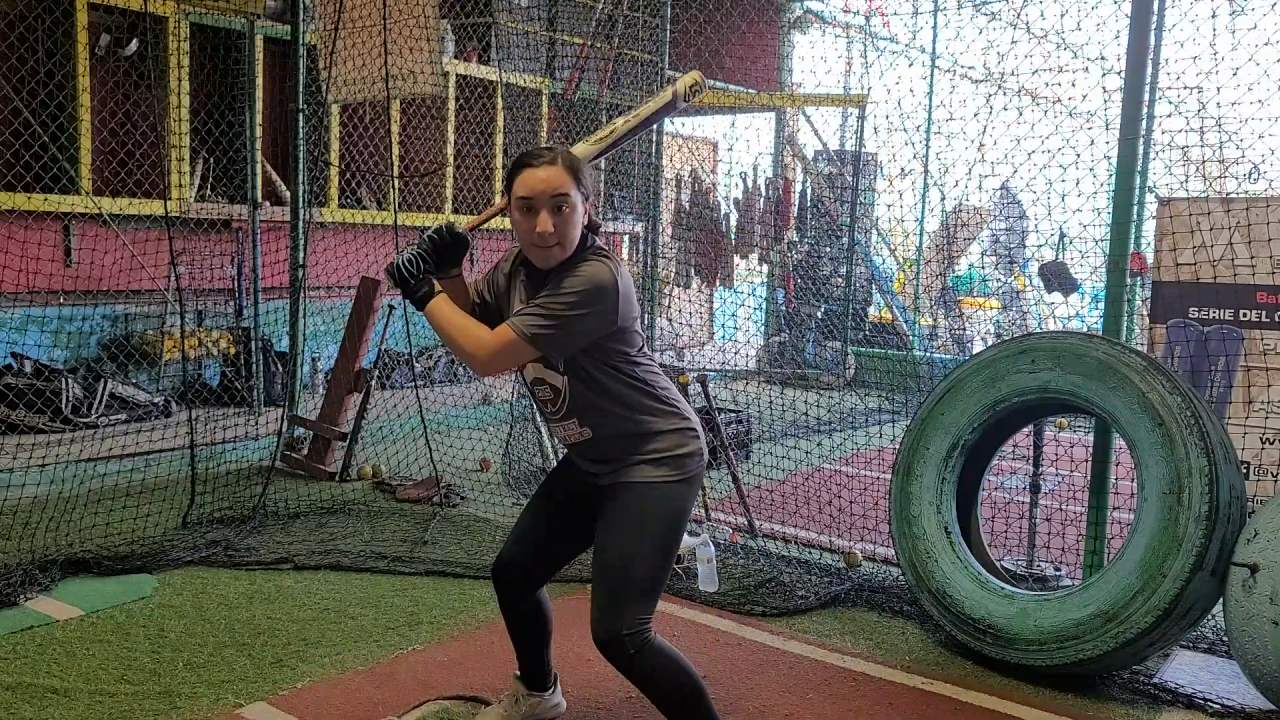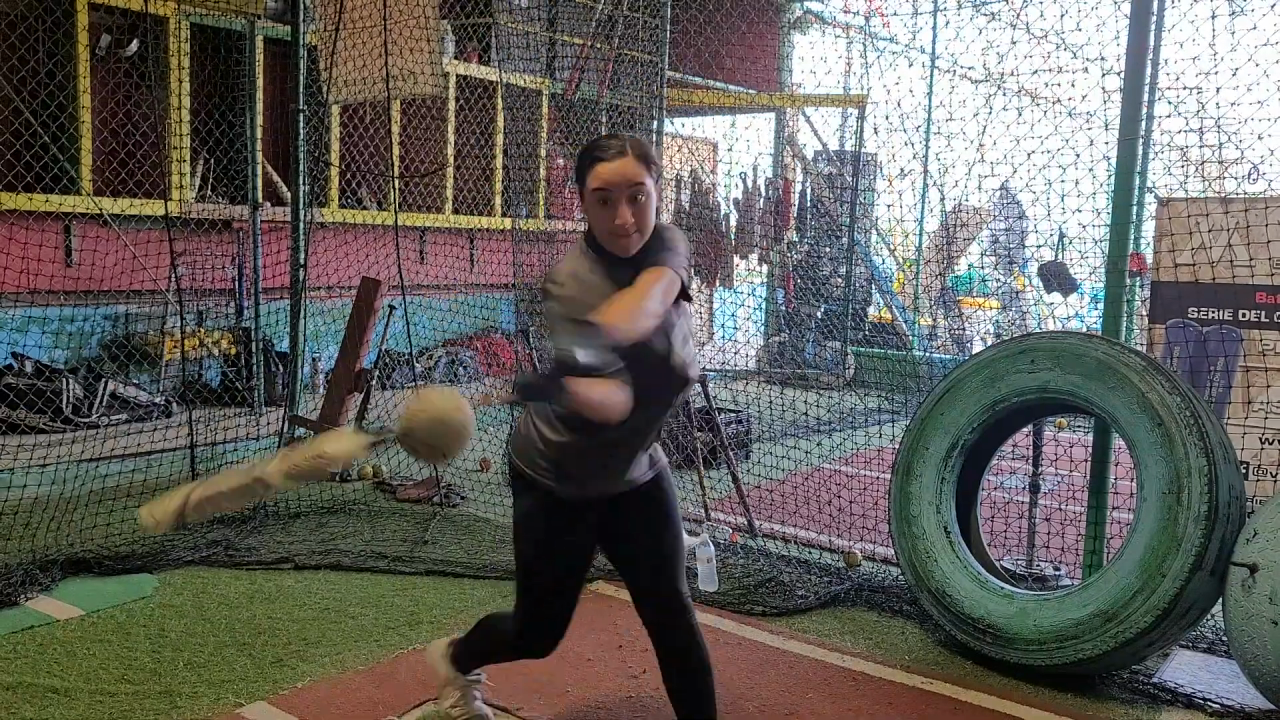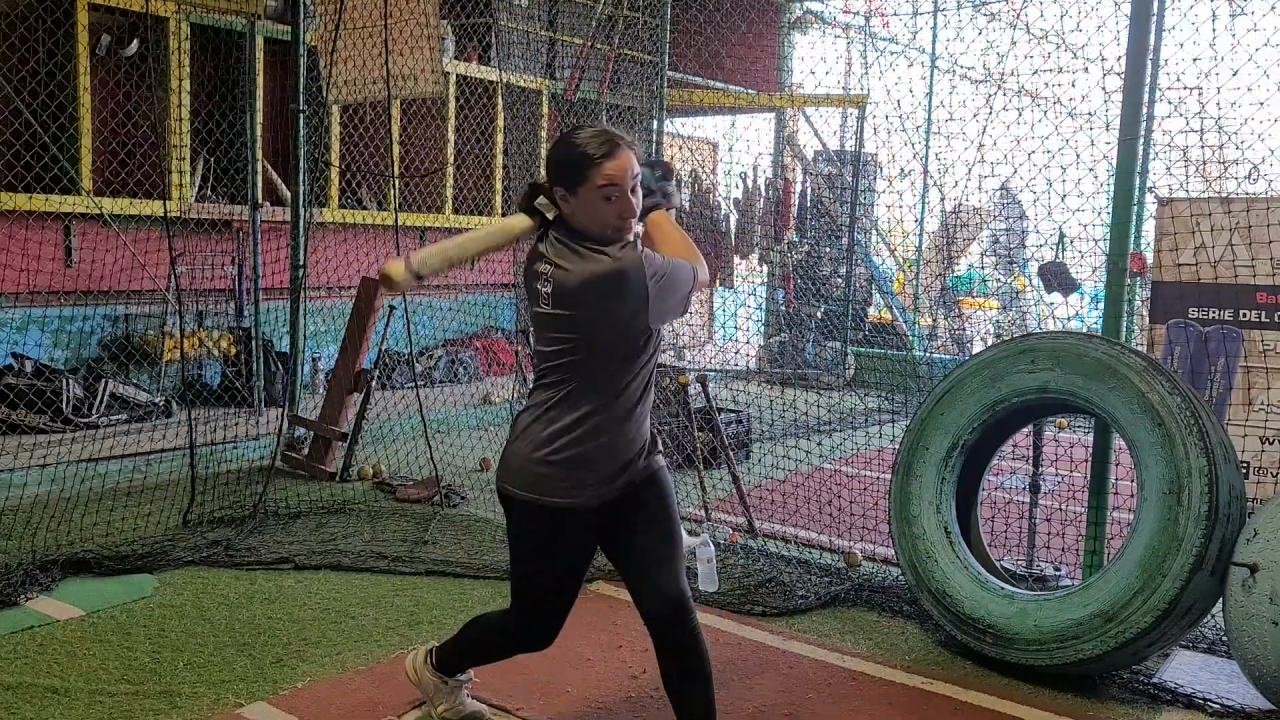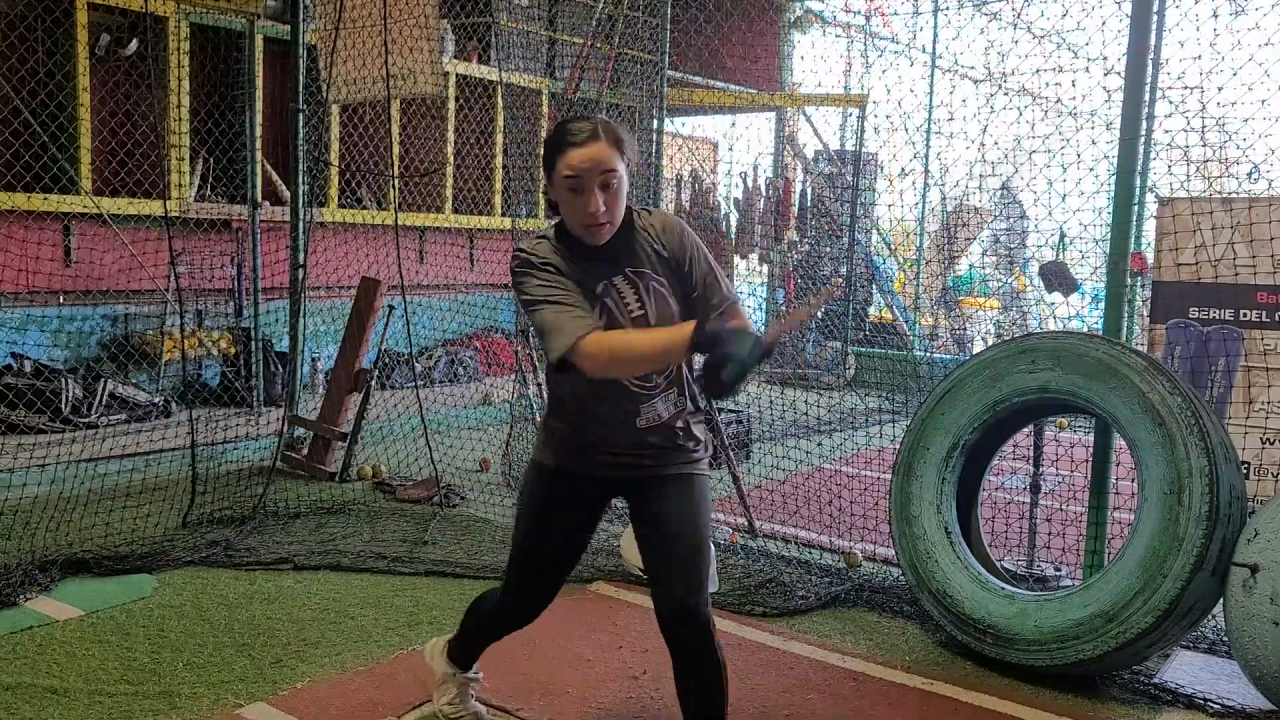
dt=0.5s
person 1, frame 1
left shoulder: (596, 280)
right shoulder: (519, 265)
left elbow: (486, 355)
right elbow: (475, 313)
left wrist: (422, 290)
right wrist: (447, 269)
left hip: (654, 462)
right hip: (592, 461)
left knee: (619, 634)
right knee: (512, 573)
person 1, frame 2
left shoulder: (667, 243)
right shoulder: (571, 265)
left elbow: (645, 302)
right elbow: (599, 398)
left wrist: (589, 343)
right wrist: (598, 395)
left hip: (636, 467)
right hip: (558, 474)
left knee: (670, 612)
right knee: (537, 630)
right ankle: (459, 661)
person 1, frame 3
left shoulder: (556, 246)
right shoulder: (613, 272)
right elbow: (693, 275)
left wrist: (652, 203)
right wrist: (660, 210)
left hip: (630, 465)
right hip: (553, 479)
left knee: (671, 609)
right knee: (533, 626)
right ankle: (435, 664)
person 1, frame 4
left shoulder: (665, 235)
right shoulder: (535, 262)
left elbow: (732, 325)
right elbow: (597, 355)
left wrist: (732, 352)
right wrist: (703, 333)
left hip: (667, 450)
right hip: (573, 454)
left knee: (685, 614)
right knee: (521, 598)
right ankle: (454, 658)
